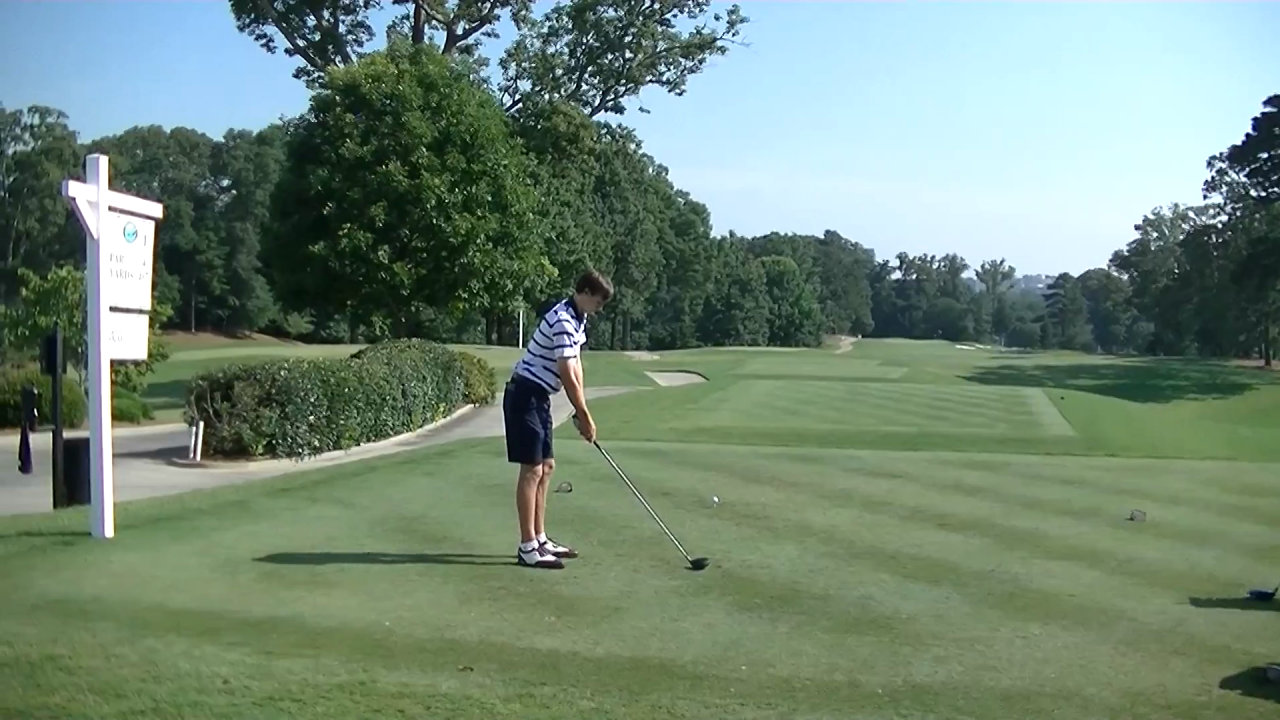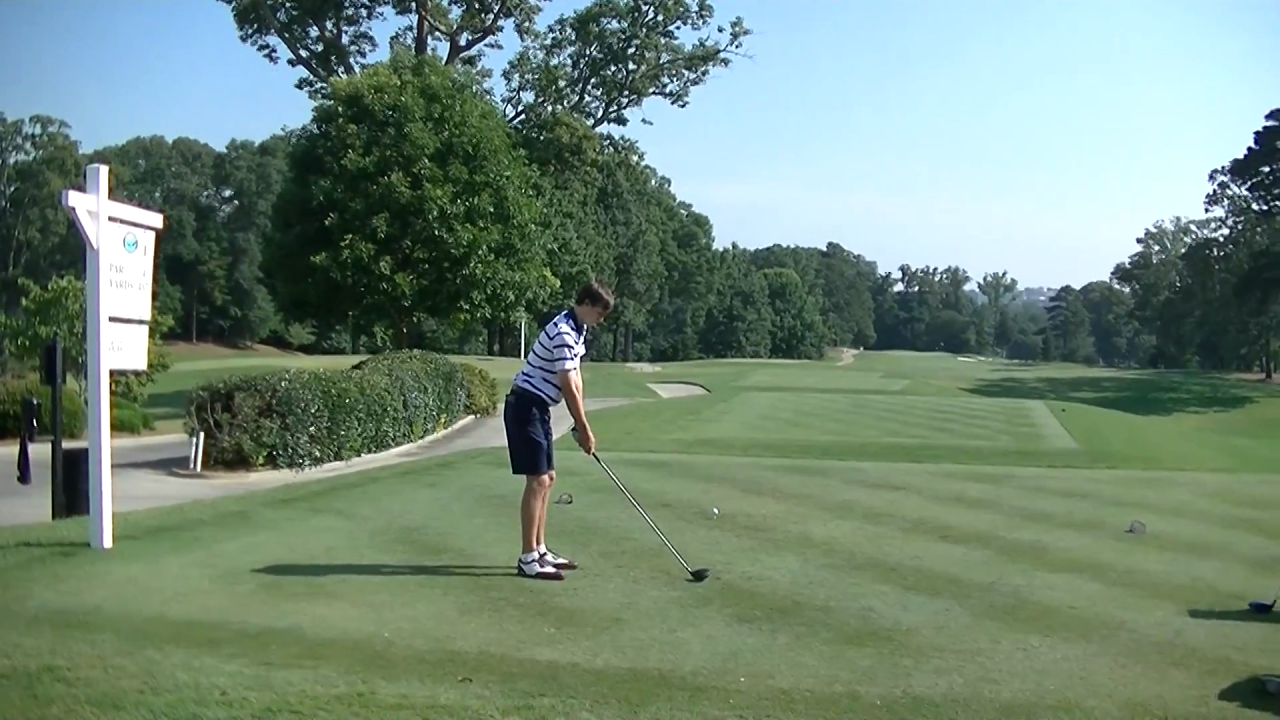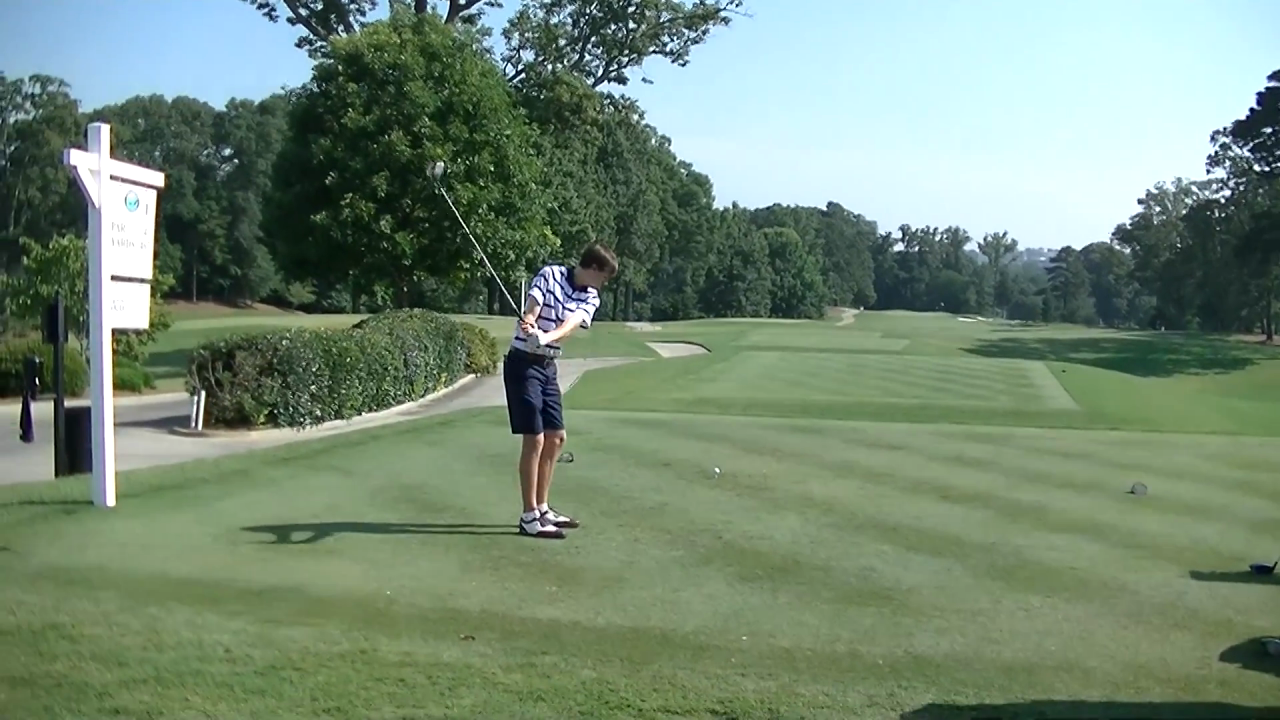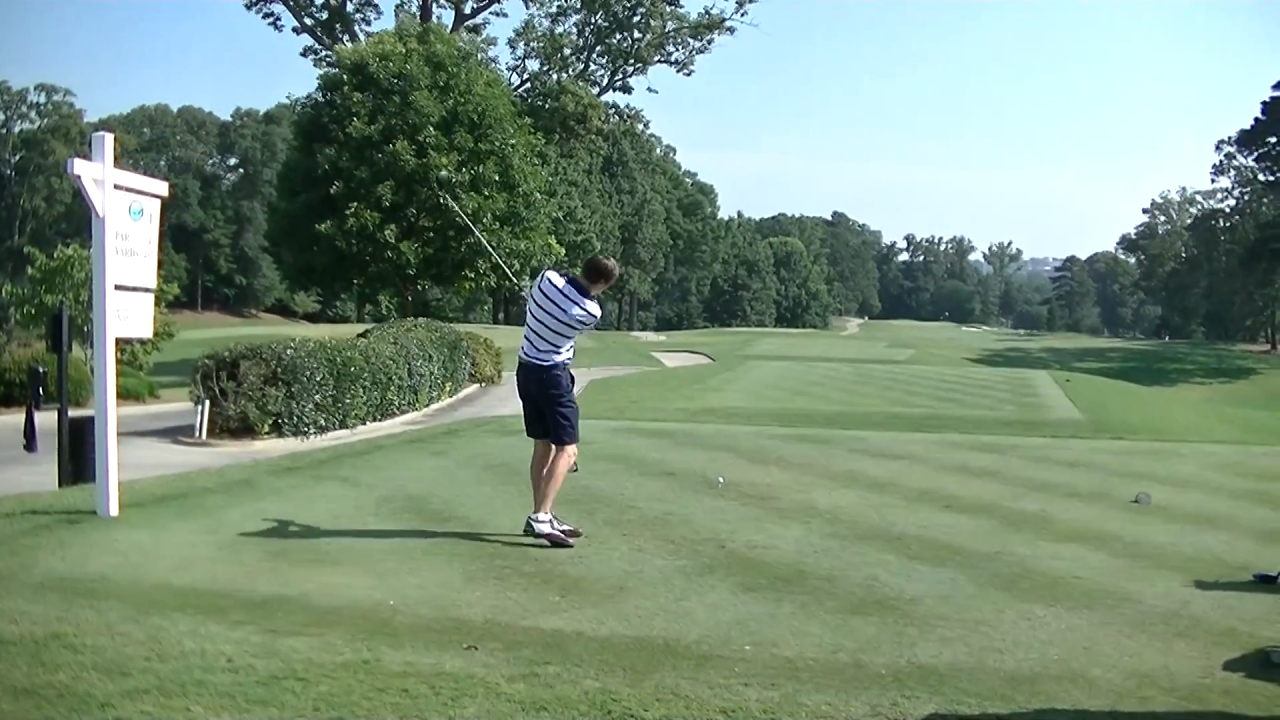
dt=0.7s
person 1, frame 1
left shoulder: (577, 317)
right shoulder: (562, 320)
left elbow: (576, 366)
right elbow: (567, 377)
left wrist: (581, 412)
right wrist: (585, 416)
left hip: (538, 396)
right hip: (525, 395)
left knee: (546, 467)
right knee: (532, 469)
left ankle: (539, 538)
right ankle: (527, 547)
person 1, frame 2
left shoulder: (577, 329)
right shoulder: (563, 333)
left elbow: (576, 377)
right elbow: (568, 389)
left wrist: (581, 425)
right wrist: (585, 430)
left hip: (538, 408)
right hip: (525, 406)
left knee: (548, 478)
right knee: (537, 480)
left ankle: (540, 550)
right ankle: (528, 558)
person 1, frame 3
left shoulder: (591, 299)
right shoulder: (549, 275)
left elbow: (569, 325)
right elbow: (528, 316)
left wrist: (544, 336)
right wrist: (530, 325)
left hip: (547, 367)
right hip: (523, 363)
left knee: (555, 438)
right knee: (534, 439)
left ankle: (541, 509)
right ankle: (529, 517)
person 1, frame 4
left shoulder: (549, 279)
right shoulder: (592, 312)
left hip: (526, 370)
right hip: (553, 376)
left knee: (543, 445)
right knee: (567, 448)
left ankle: (542, 516)
right ankle: (539, 518)
